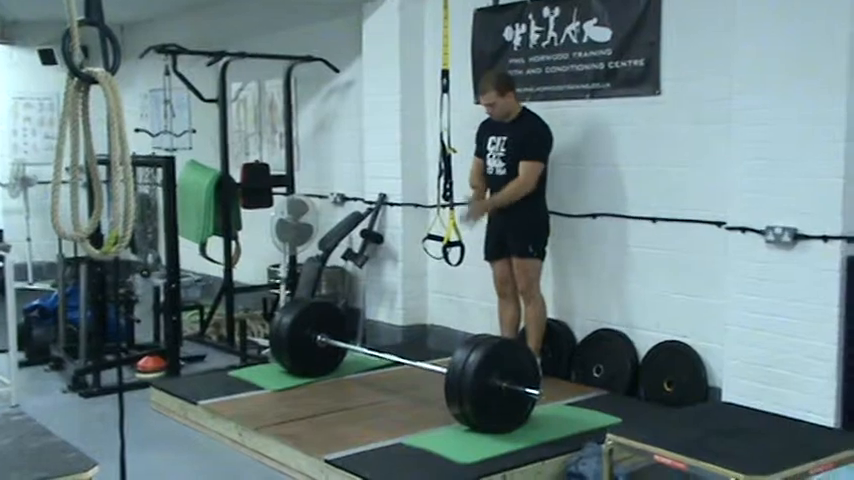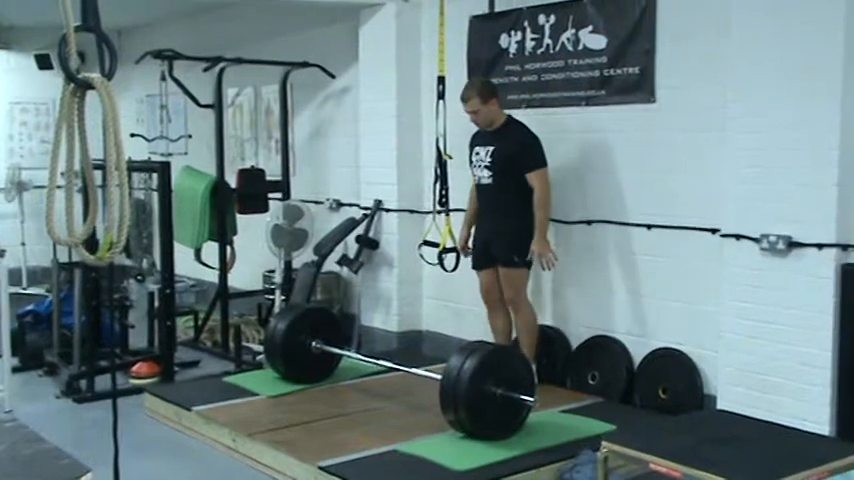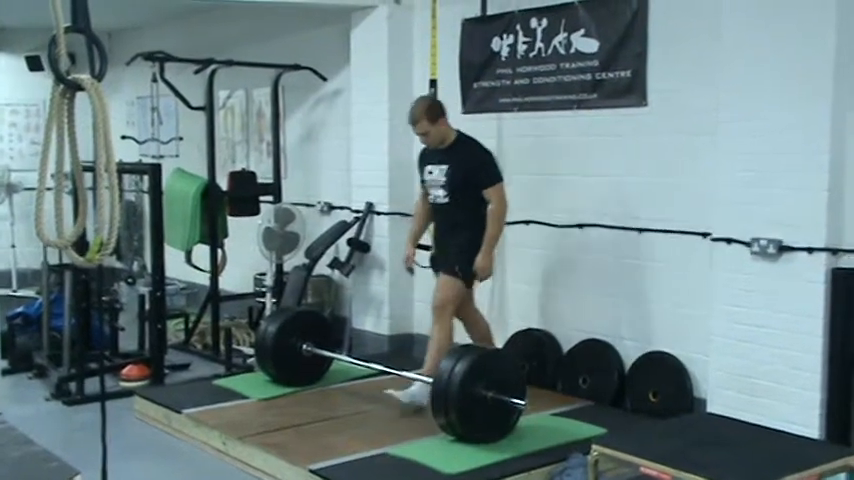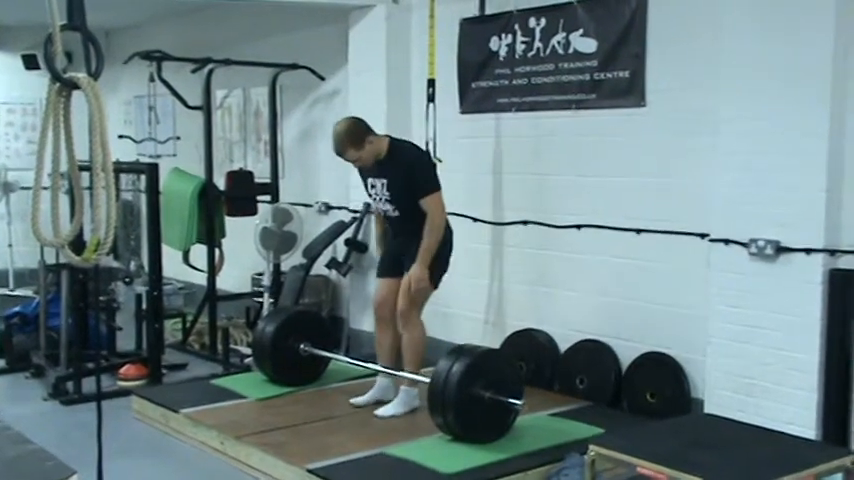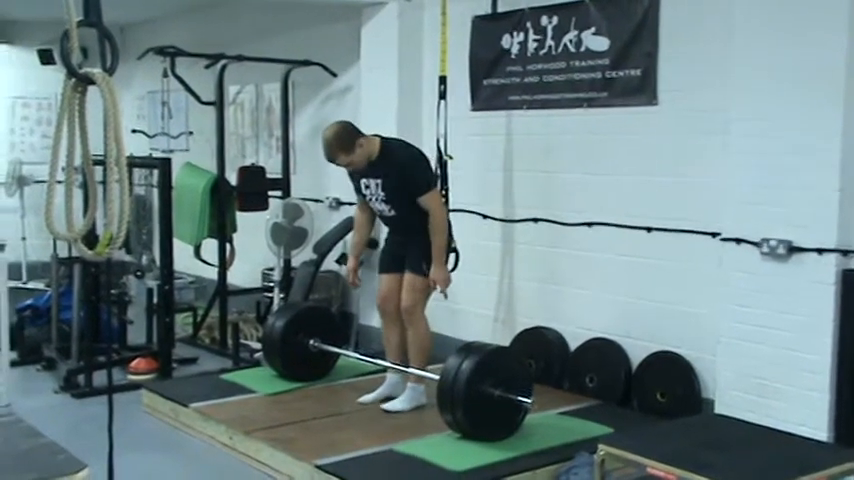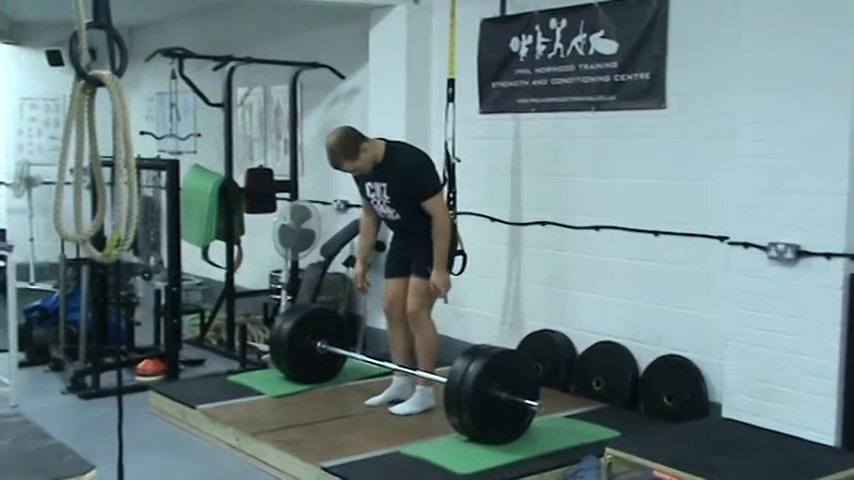
dt=0.5s
person 1, frame 1
left shoulder: (534, 129)
right shoulder: (486, 128)
left elbow: (525, 181)
right elbow: (478, 169)
left wrist: (487, 205)
right wrist: (478, 192)
left hip: (526, 221)
right hip: (498, 221)
left knee: (528, 290)
right knee: (504, 290)
person 1, frame 2
left shoulder: (521, 138)
right shoulder: (477, 139)
left elbow: (541, 189)
left wrist: (540, 238)
right wrist: (466, 228)
left hip: (514, 233)
right hip: (485, 230)
left knee: (516, 300)
right knee: (491, 299)
person 1, frame 3
left shoulder: (474, 155)
right shoulder: (426, 155)
left elbow: (497, 203)
left wrist: (486, 252)
right wrist: (412, 242)
left hip: (468, 242)
right hip: (444, 241)
left knee: (441, 306)
right knee: (464, 310)
left ankle: (422, 387)
person 1, frame 4
left shoulder: (412, 161)
right shoulder: (367, 165)
left elbow: (437, 214)
left wrist: (421, 264)
right wrist: (381, 248)
left hip: (429, 242)
right hip: (398, 240)
left knee: (406, 311)
right knee: (382, 309)
left ankle: (409, 392)
right ankle: (385, 384)
person 1, frame 5
left shoulder: (406, 159)
right shoulder: (356, 166)
left elbow: (437, 210)
right elbow: (364, 210)
left wrist: (439, 263)
right wrist: (354, 256)
left hip: (426, 238)
right hip: (397, 237)
left knee: (410, 307)
right knee: (386, 305)
left ankle: (415, 389)
right ankle: (394, 381)
person 1, frame 6
left shoulder: (411, 163)
right shoulder: (362, 168)
left elbow: (440, 215)
right elbow: (370, 214)
left wrist: (440, 268)
right wrist: (361, 261)
left hip: (432, 241)
right hip: (402, 240)
left knee: (417, 311)
right knee: (393, 310)
left ankle: (425, 391)
right ankle: (401, 384)
